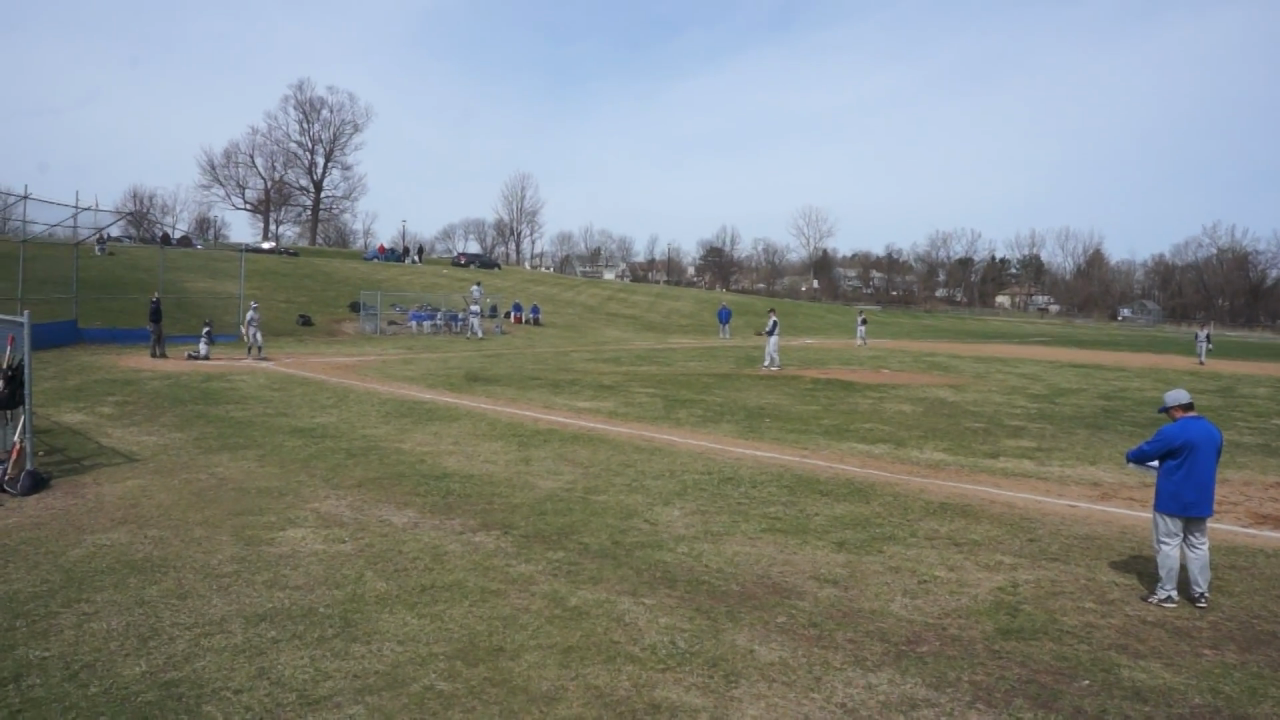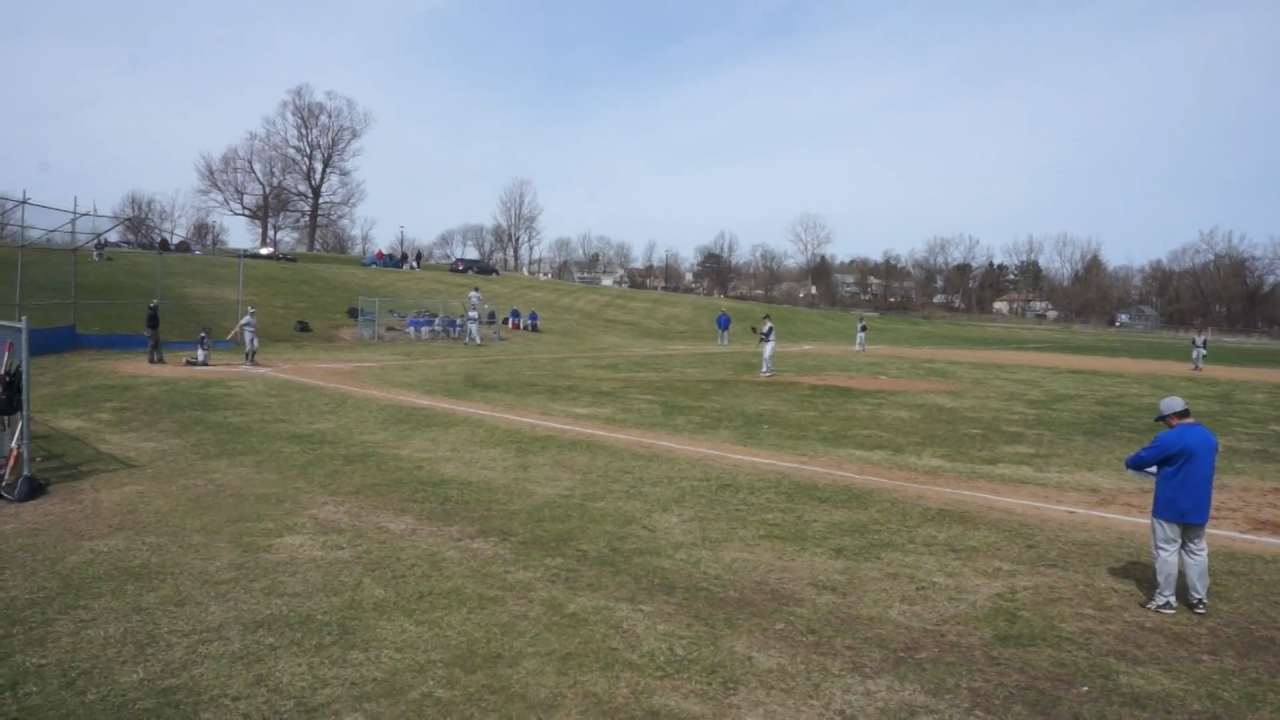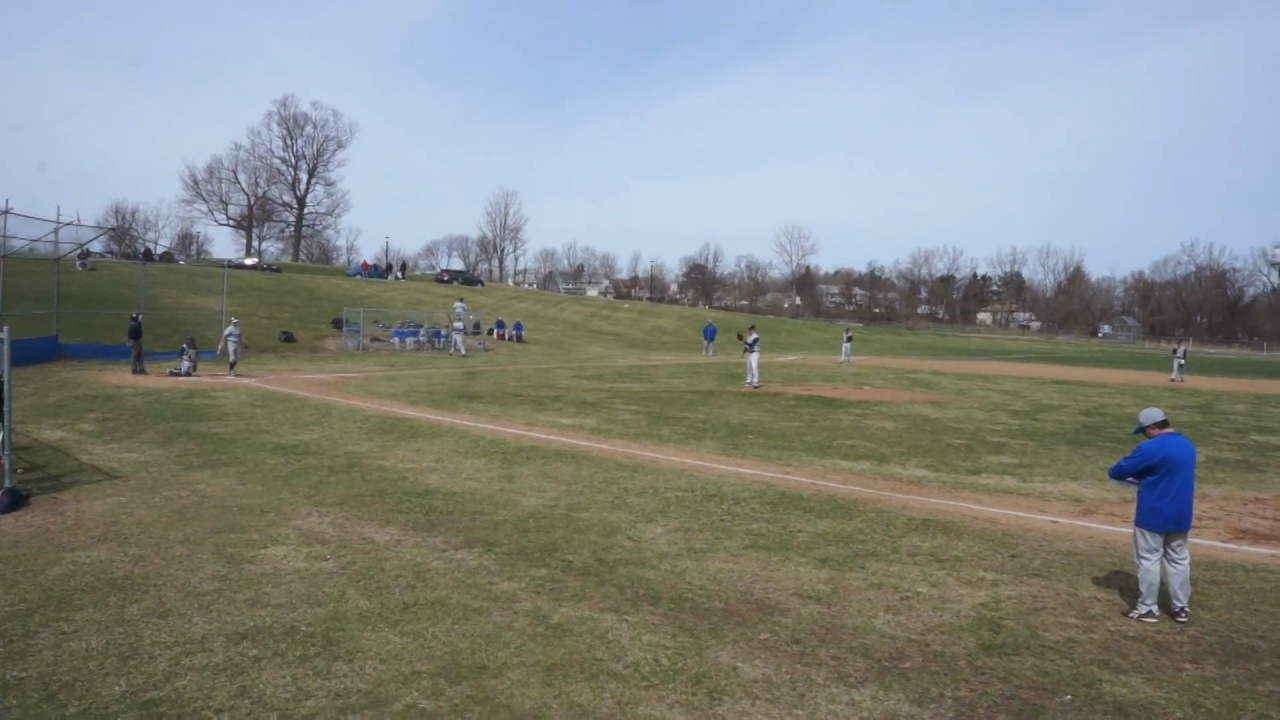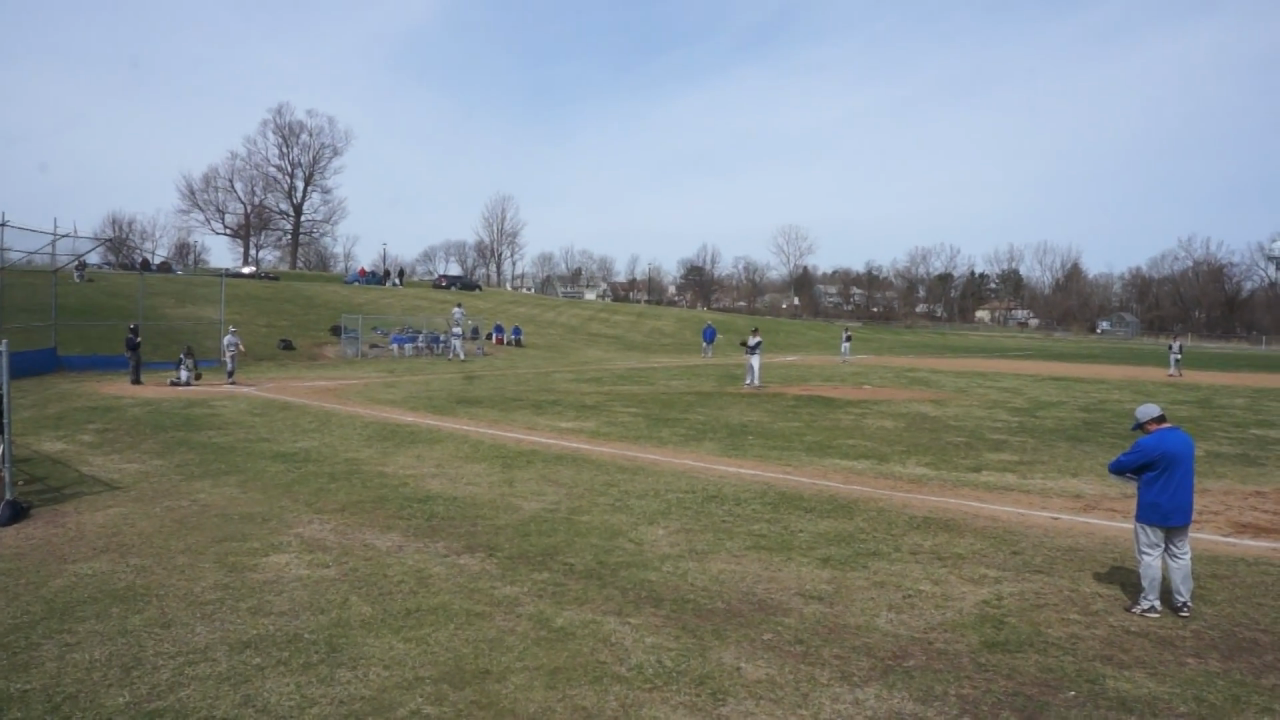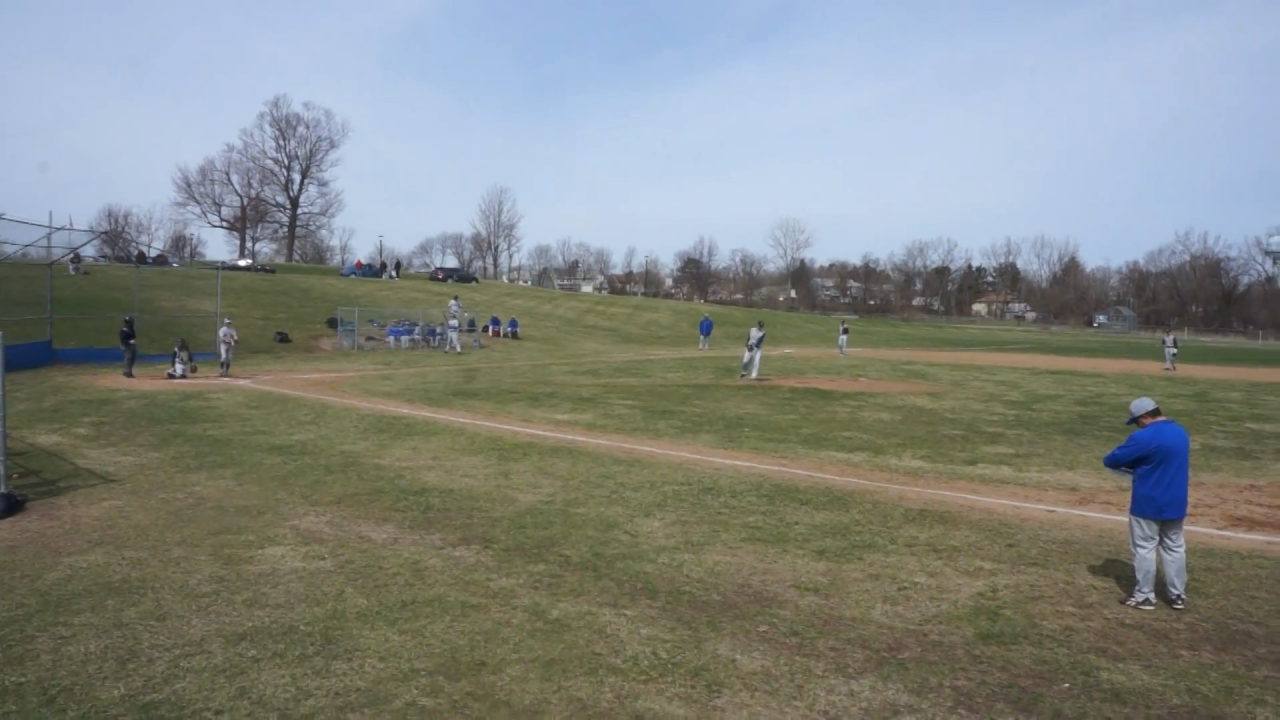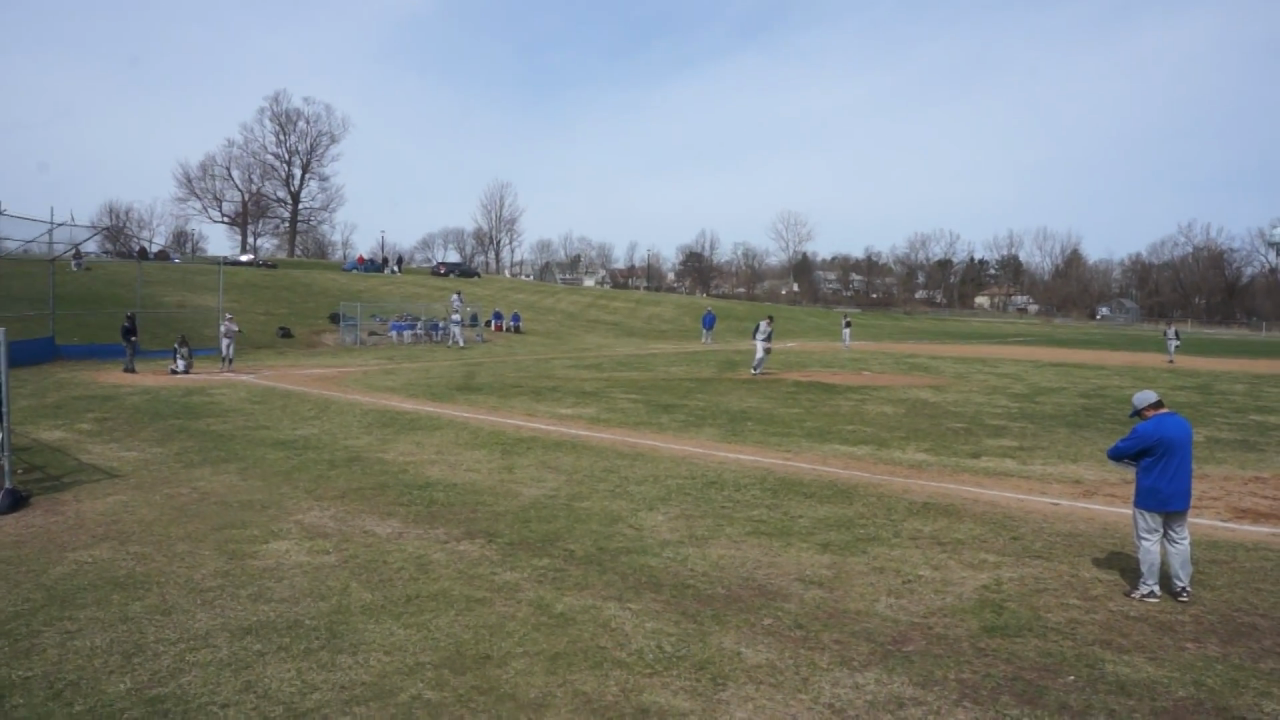
dt=0.2s
person 1, frame 1
left shoulder: (1172, 432)
right shoulder: (1214, 432)
left elbow: (1145, 452)
left wrist: (1129, 455)
left hip: (1172, 500)
right hip: (1201, 500)
left knee: (1168, 546)
right knee: (1198, 545)
left ankle: (1167, 594)
right ankle: (1201, 593)
person 1, frame 2
left shoulder: (1169, 438)
right shoulder: (1210, 437)
left elbow: (1140, 460)
left wrist: (1128, 462)
left hip: (1170, 506)
right hip: (1198, 506)
left knee: (1166, 552)
right knee: (1197, 551)
left ankle: (1165, 599)
right ankle: (1199, 599)
person 1, frame 3
left shoulder: (1150, 448)
right shoulder: (1188, 446)
left elbow: (1120, 470)
left wrist: (1112, 472)
left hip: (1153, 515)
right hip: (1180, 515)
left knee: (1148, 561)
right knee: (1179, 560)
left ankle: (1147, 608)
right ankle: (1181, 608)
person 1, frame 4
left shoulder: (1149, 444)
right shoulder: (1186, 440)
left elbow: (1118, 466)
left wrist: (1112, 467)
right wrist: (1141, 472)
left hip: (1153, 511)
right hip: (1181, 510)
left knee: (1150, 556)
right knee: (1180, 555)
left ankle: (1150, 603)
right ankle: (1183, 602)
person 1, frame 5
left shoulder: (1144, 437)
right shoulder: (1181, 433)
left elbow: (1113, 460)
left wrist: (1107, 460)
left hip: (1148, 504)
right hip: (1176, 503)
left knee: (1144, 549)
right knee: (1174, 548)
left ankle: (1144, 596)
right ankle: (1178, 595)
person 1, frame 6
left shoulder: (1147, 429)
right shoulder: (1184, 425)
left elbow: (1116, 452)
left wrist: (1111, 452)
left hip: (1152, 497)
right hip: (1179, 496)
left knee: (1149, 542)
right knee: (1179, 540)
left ankle: (1149, 589)
right ankle: (1182, 587)
